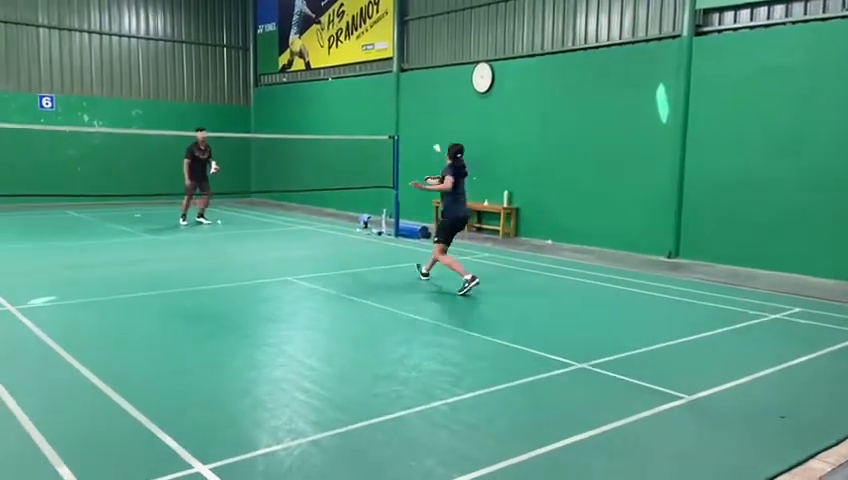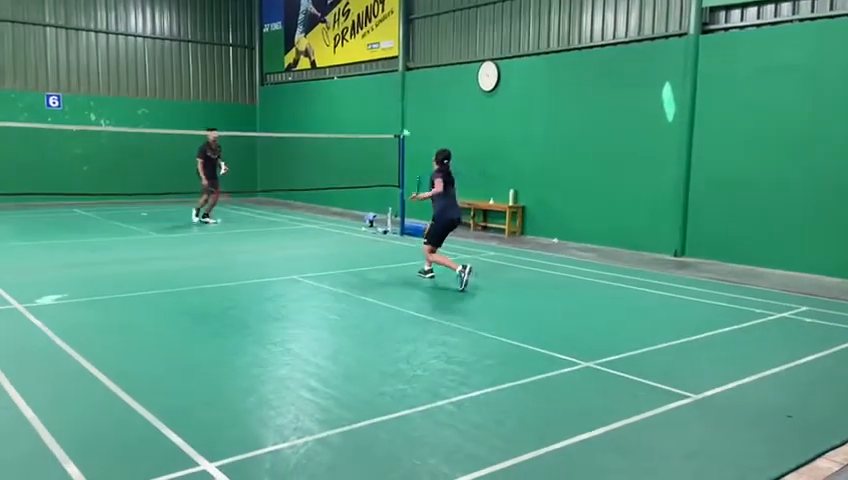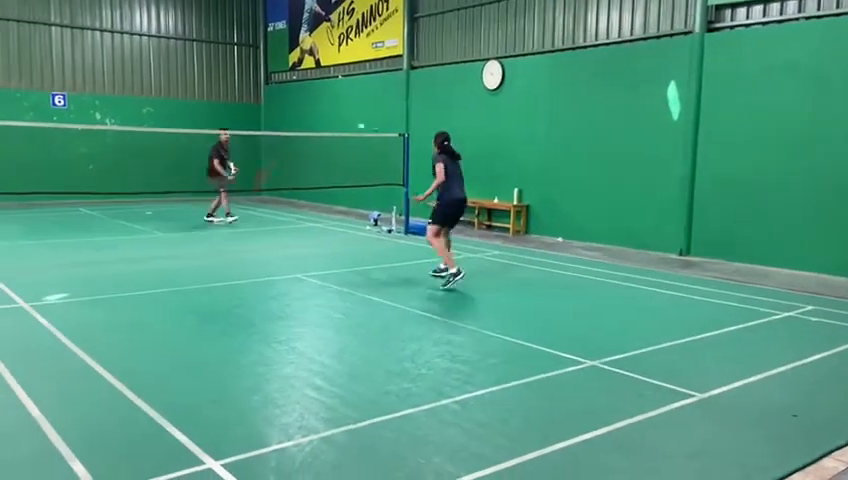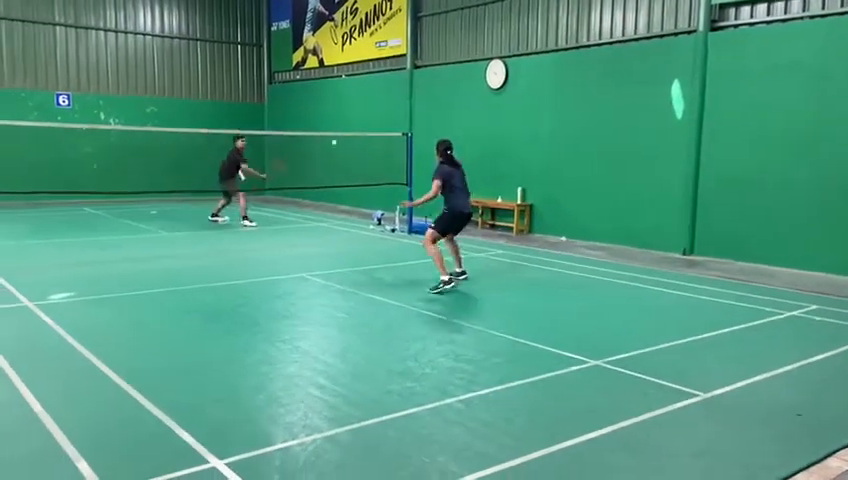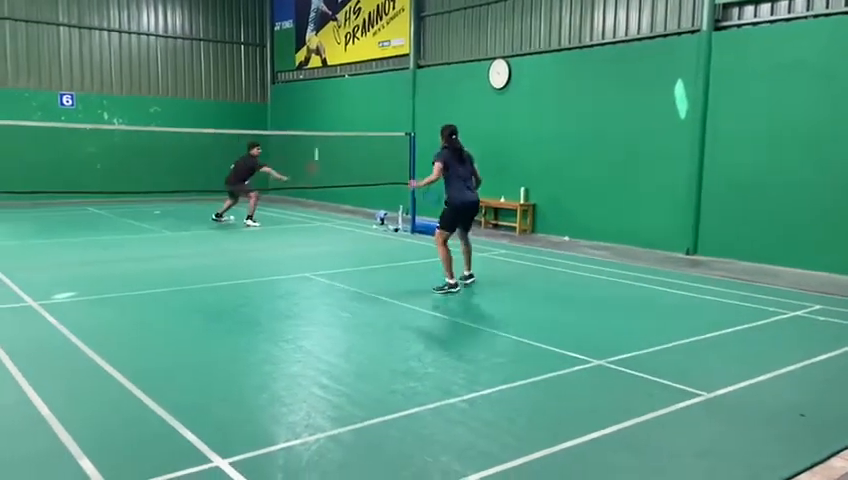
dt=0.2s
person 1, frame 1
left shoulder: (449, 169)
right shoulder: (458, 170)
left elbow: (447, 186)
left wrist: (425, 187)
right wrist: (431, 180)
left hip: (452, 216)
right hip: (462, 215)
left knee: (439, 254)
right knee: (436, 237)
left ankle: (468, 278)
right ankle: (426, 271)
person 1, frame 2
left shoulder: (437, 173)
right shoulder: (448, 175)
left elbow: (439, 189)
left wrist: (421, 196)
right wrist: (421, 195)
left hip: (443, 218)
right hip: (455, 217)
left knee: (428, 253)
right knee: (428, 232)
left ankle: (461, 269)
right ankle: (428, 269)
person 1, frame 3
left shoulder: (439, 157)
right shoulder: (453, 158)
left elbow: (441, 178)
left wrist: (424, 196)
right wrist: (438, 202)
left hip: (449, 200)
right hip: (460, 200)
left knee: (432, 236)
right knee: (444, 231)
left ankle: (453, 271)
right ankle: (444, 266)
person 1, frame 4
left shoulder: (441, 169)
right shoulder: (458, 167)
left elbow: (434, 192)
left wrist: (415, 203)
left hip: (454, 211)
right hip: (466, 212)
left knee: (429, 241)
right knee: (448, 237)
left ankle: (445, 280)
right ankle: (460, 271)
person 1, frame 5
left shoulder: (443, 154)
right shoulder: (466, 154)
left elbow: (435, 176)
right elbow: (478, 179)
left wrist: (418, 184)
left hip: (456, 203)
right hip: (473, 201)
left knee: (440, 241)
right knee: (463, 236)
left ankle: (451, 282)
right ankle: (468, 273)
